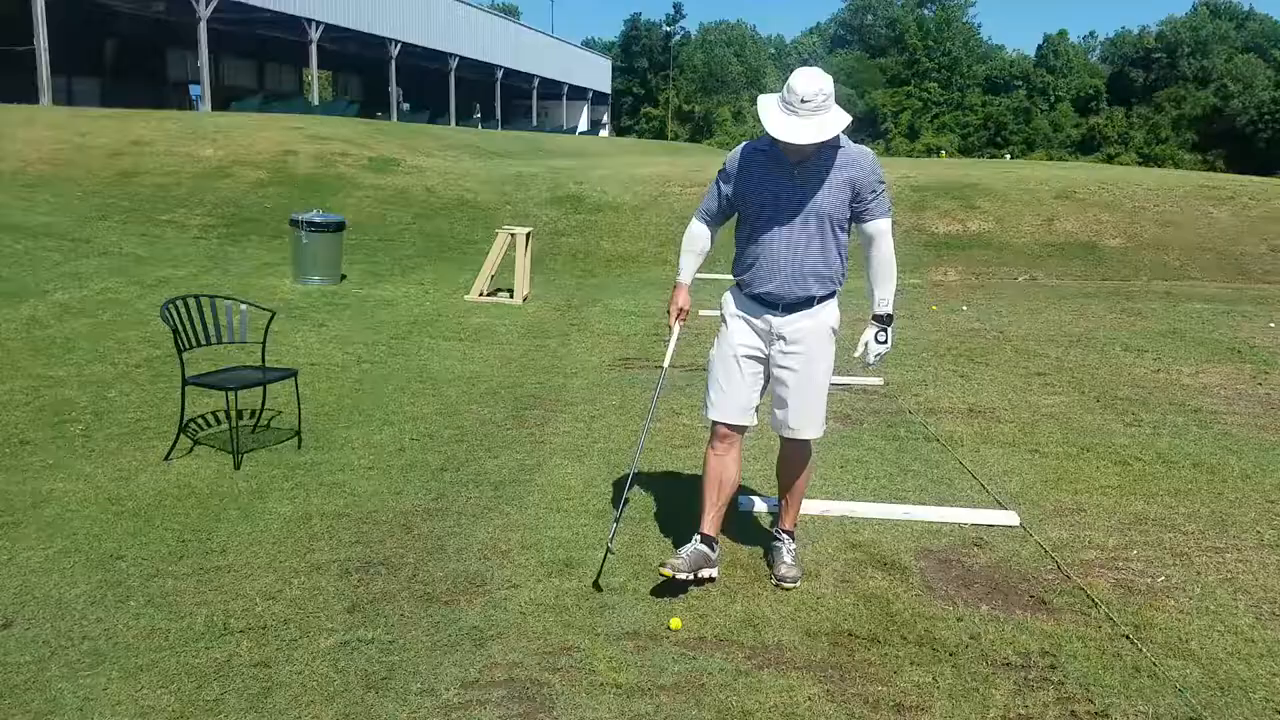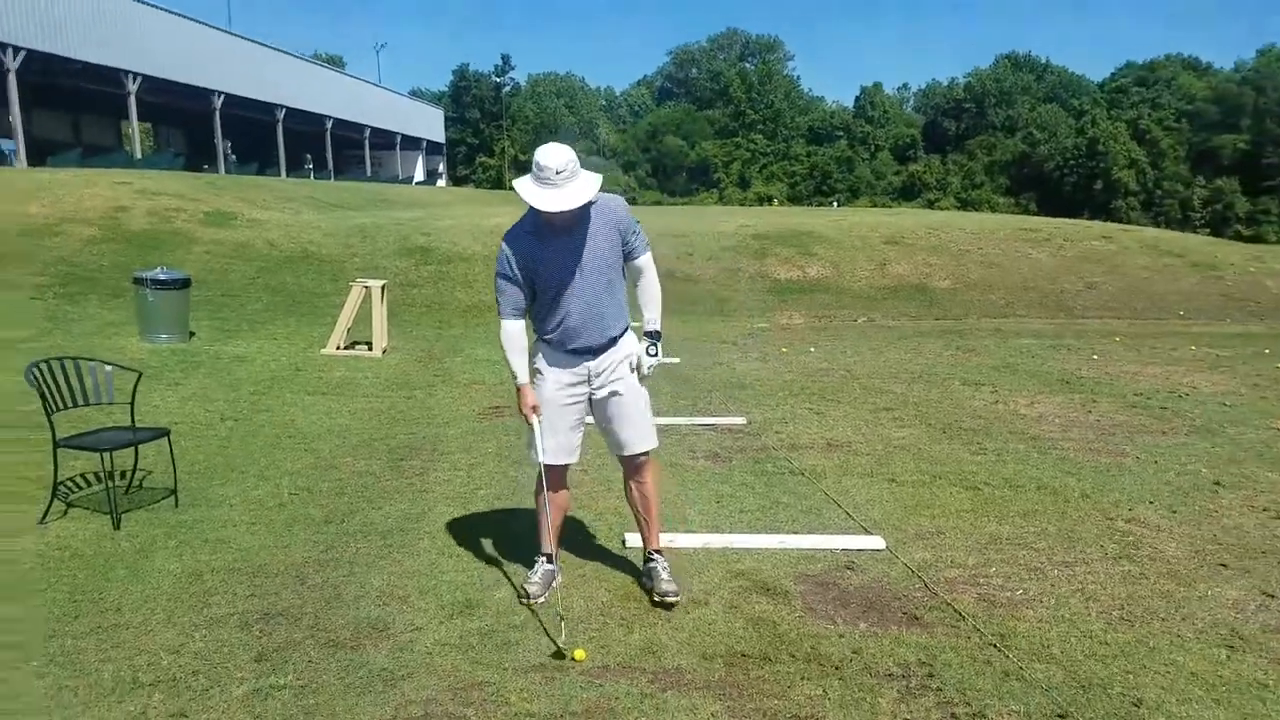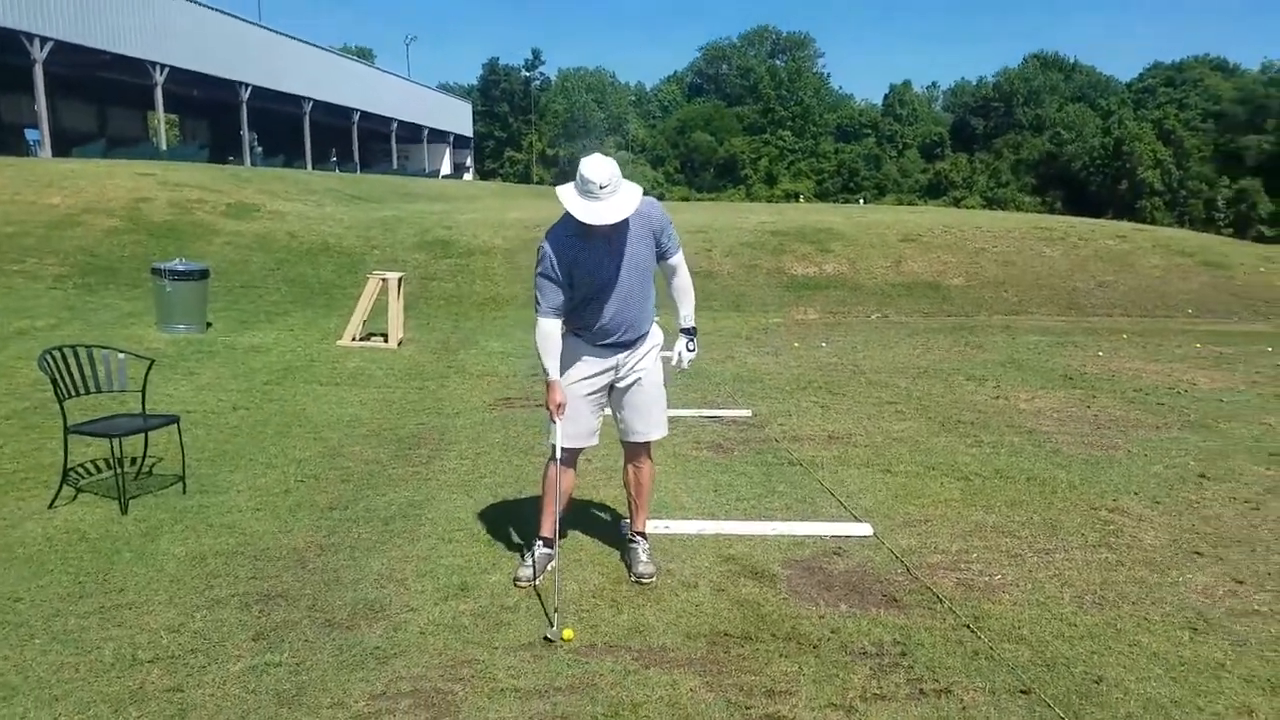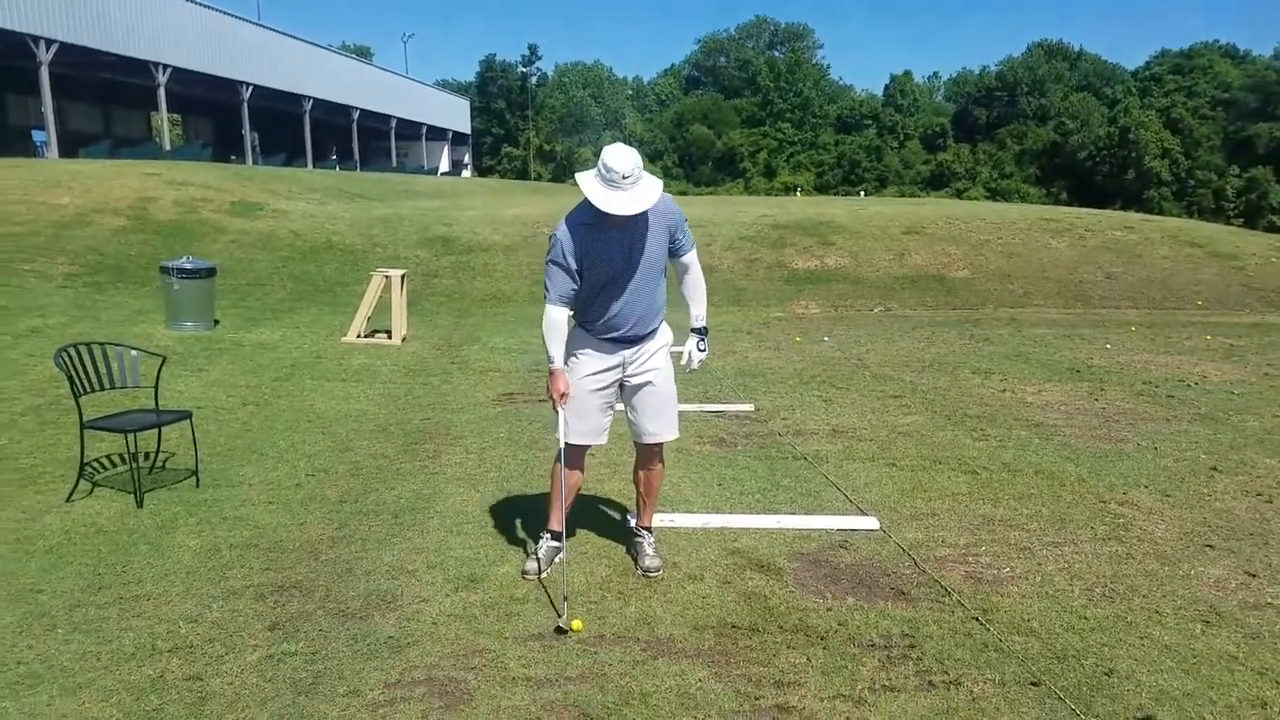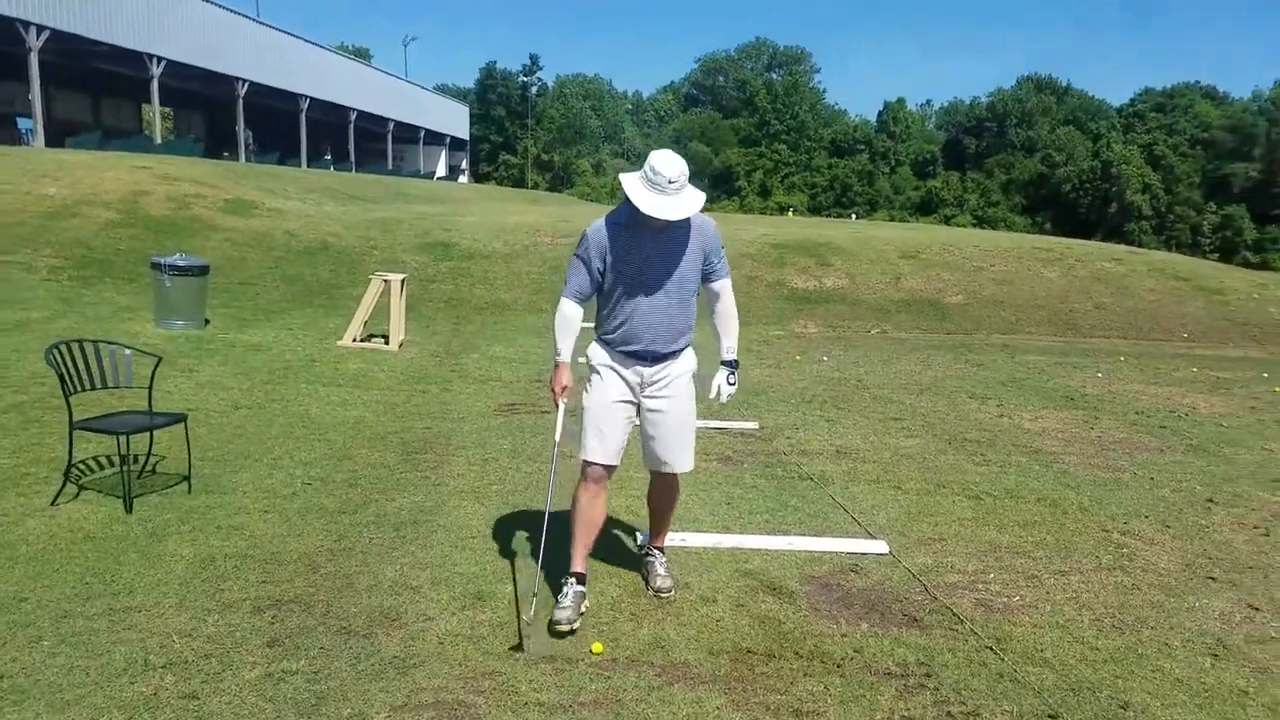
dt=1s
person 1, frame 1
left shoulder: (858, 165)
right shoulder: (744, 158)
left elbow: (879, 241)
right elbow: (705, 222)
left wrist: (881, 315)
right wrist: (683, 282)
left hip: (810, 320)
right hip: (744, 313)
left knee: (798, 437)
right knee: (725, 429)
left ankle: (784, 536)
right ankle: (705, 543)
person 1, frame 2
left shoulder: (614, 212)
right shoulder: (517, 244)
left elbow: (644, 272)
right elbow: (512, 318)
left wrist: (652, 334)
right wrist: (522, 381)
left hip: (617, 355)
right hip: (556, 364)
left knee: (638, 459)
right knee: (553, 467)
left ankle: (654, 558)
right ankle: (547, 561)
person 1, frame 3
left shoulder: (650, 215)
right shoulder: (557, 244)
left elbow: (676, 269)
right elbow: (548, 317)
left wrist: (687, 329)
right wrist: (553, 379)
left hip: (640, 349)
right hip: (583, 354)
left knee: (639, 447)
right knee: (566, 450)
left ankle: (638, 539)
right ankle: (545, 543)
person 1, frame 4
left shoulder: (666, 211)
right shoulder: (570, 232)
left elbow: (688, 268)
right elbow: (556, 305)
left wrist: (698, 329)
right wrist: (556, 368)
left hip: (650, 347)
right hip: (590, 350)
left knee: (651, 446)
right knee: (573, 446)
left ankle: (643, 533)
right ankle: (552, 536)
person 1, frame 5
left shoulder: (702, 231)
right shoulder: (603, 232)
left elbow: (721, 295)
right elbow: (572, 300)
left wrist: (729, 359)
right wrist: (562, 362)
left hip: (672, 369)
right hip: (613, 367)
left knee: (666, 471)
right knee: (595, 472)
left ankle: (655, 552)
right ankle: (576, 581)
